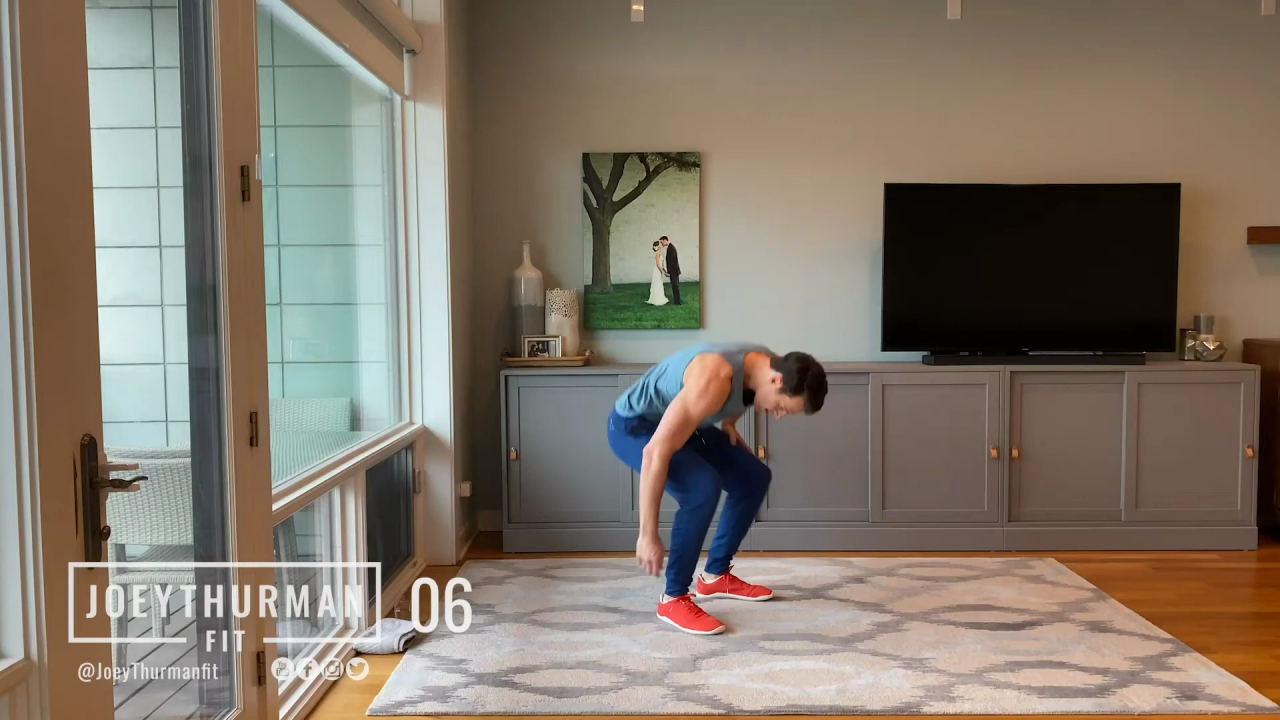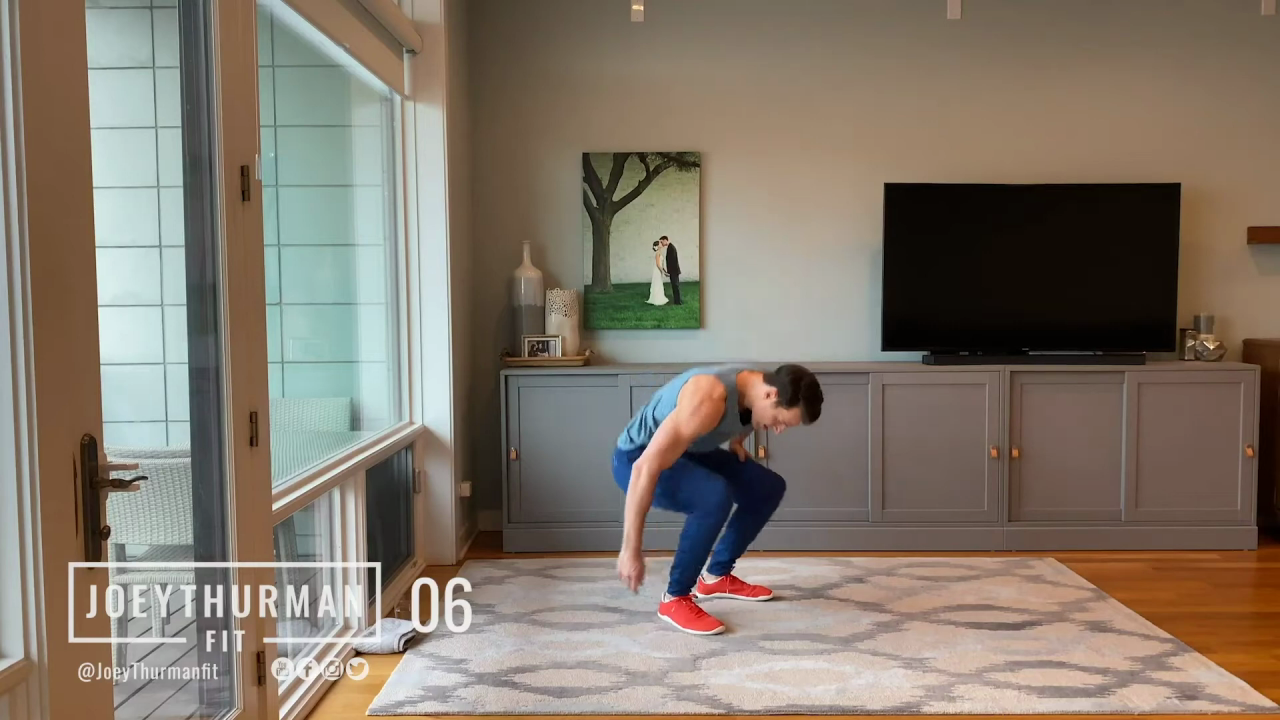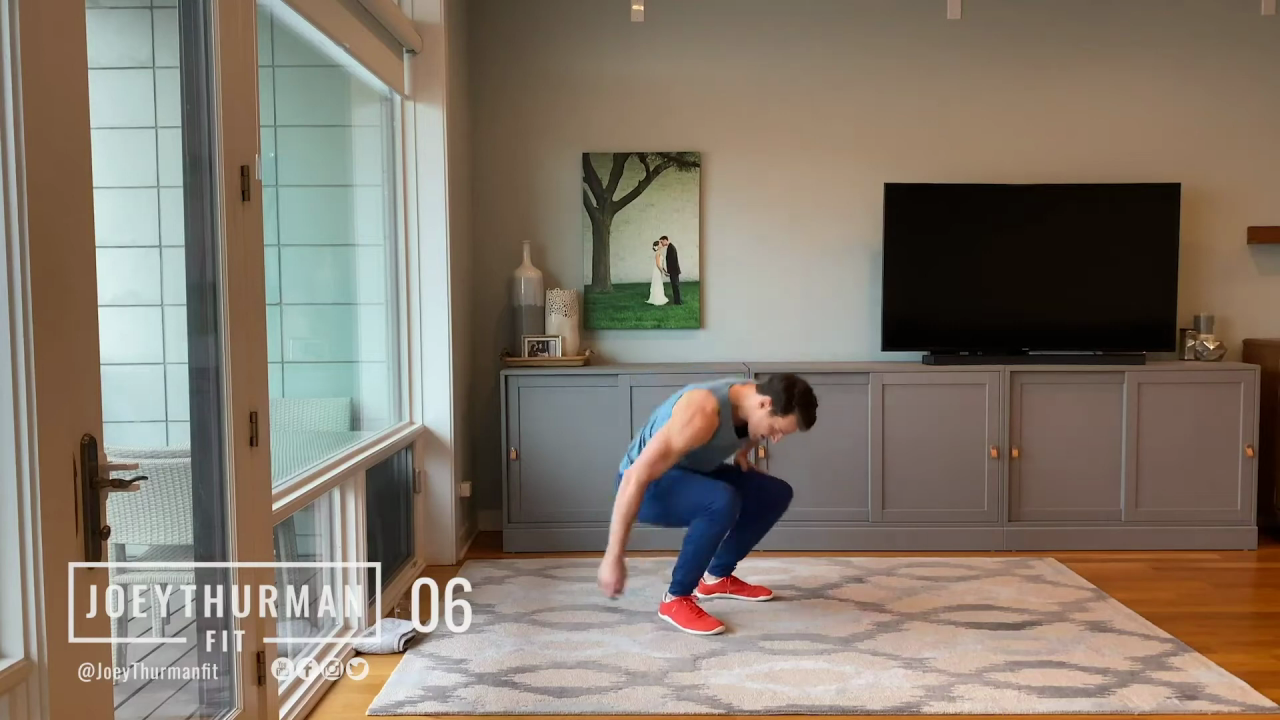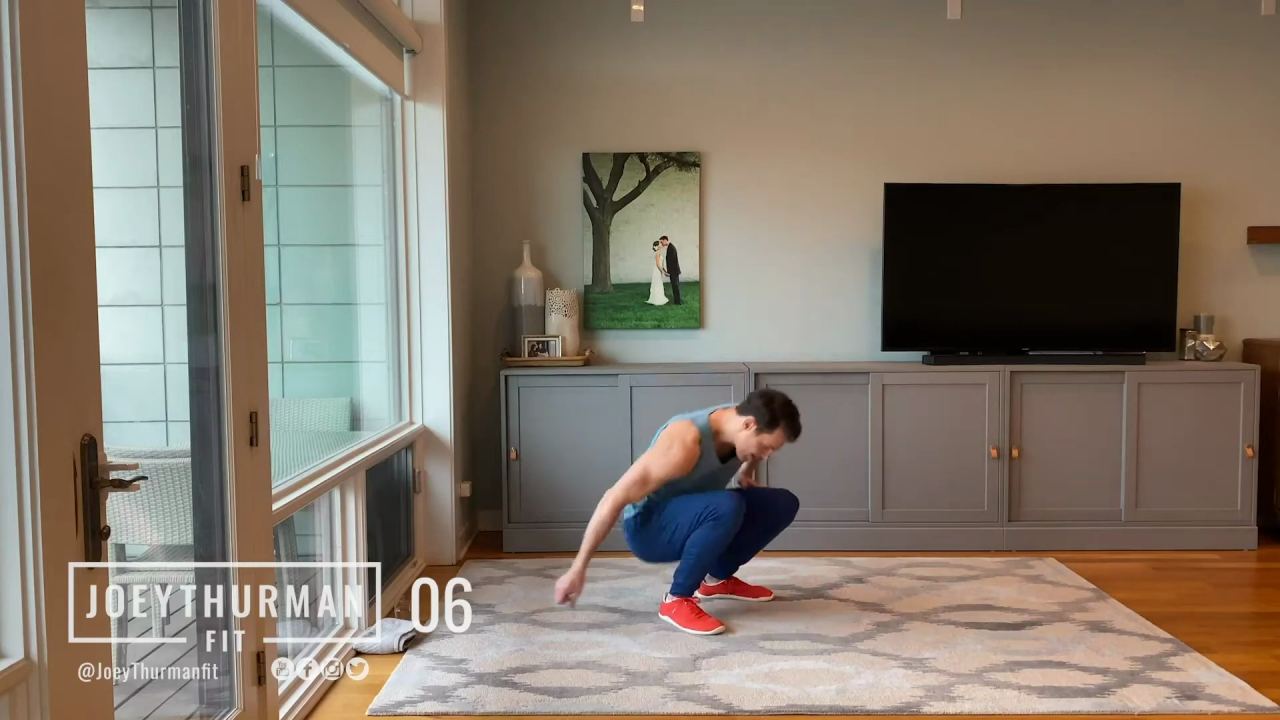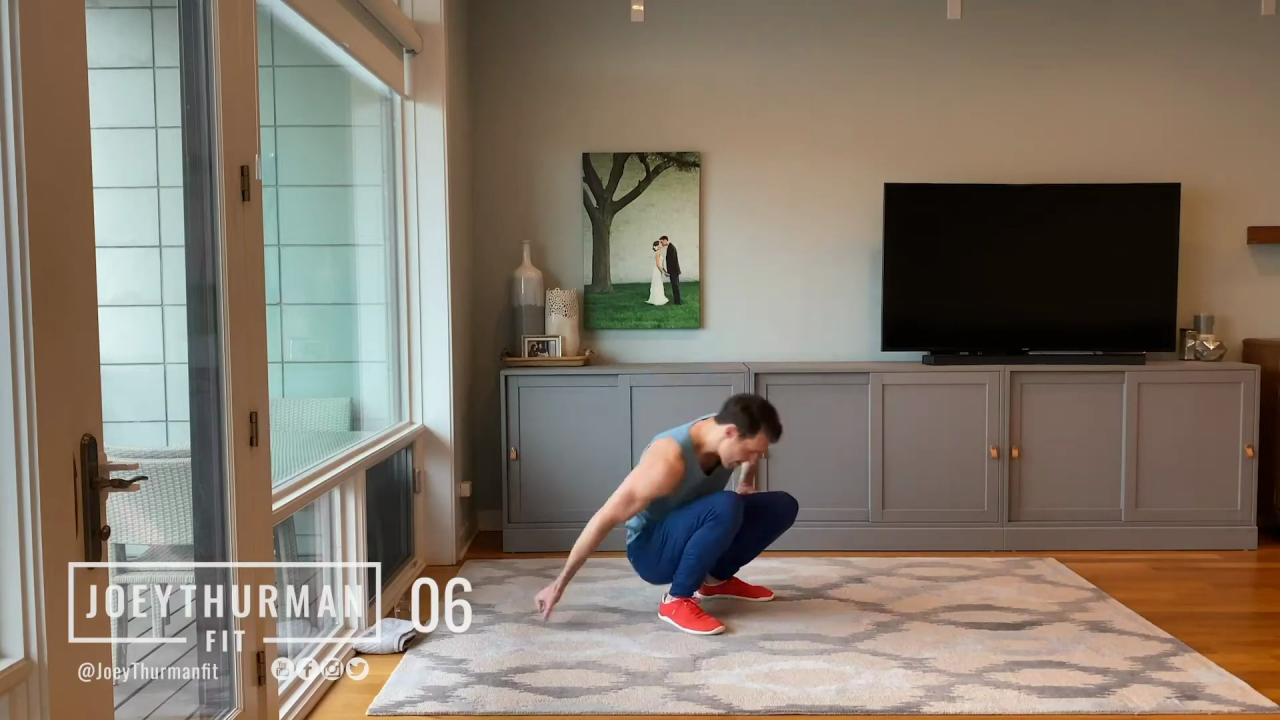
dt=0.1s
person 1, frame 1
left shoulder: (766, 364)
right shoulder: (716, 378)
right elbow: (655, 453)
left wrist: (729, 426)
right wrist: (648, 536)
right hip: (634, 427)
left knee: (754, 478)
right knee: (703, 489)
left ankle: (714, 576)
right ankle: (674, 597)
person 1, frame 2
left shoulder: (761, 383)
right shoulder: (708, 399)
right elbow: (645, 468)
left wrist: (736, 442)
right wrist: (630, 549)
right hip: (636, 457)
left knee: (768, 488)
right knee: (717, 496)
left ankle: (715, 576)
right ankle: (675, 598)
person 1, frame 3
left shoulder: (755, 396)
right shoulder: (704, 412)
right elbow: (635, 477)
left wrist: (740, 454)
right wrist: (614, 558)
right hip: (654, 491)
left knee: (778, 494)
right knee: (721, 502)
left ankle: (715, 576)
right ankle: (675, 599)
person 1, frame 4
left shoulder: (735, 423)
right shoulder: (684, 443)
right elbow: (616, 497)
left wrist: (747, 473)
right wrist: (578, 570)
right hip: (649, 524)
left knee: (785, 505)
right knee: (730, 507)
left ankle: (717, 578)
right ankle: (677, 600)
person 1, frame 5
left shoulder: (725, 435)
right shoulder: (670, 459)
right elbow: (603, 519)
left wrist: (746, 485)
right wrist: (559, 585)
left hip: (688, 533)
right hip: (650, 549)
left knee: (783, 507)
right knee: (726, 507)
left ankle: (717, 579)
right ankle: (677, 600)
